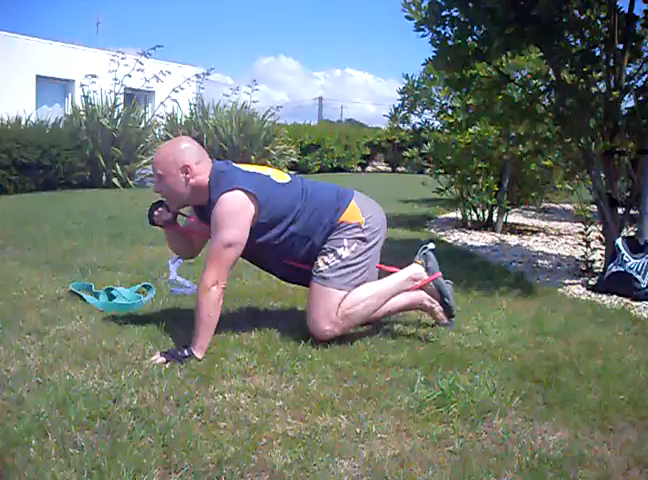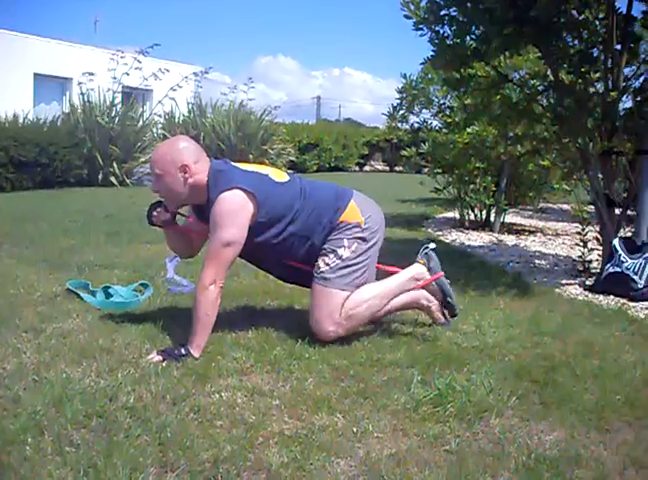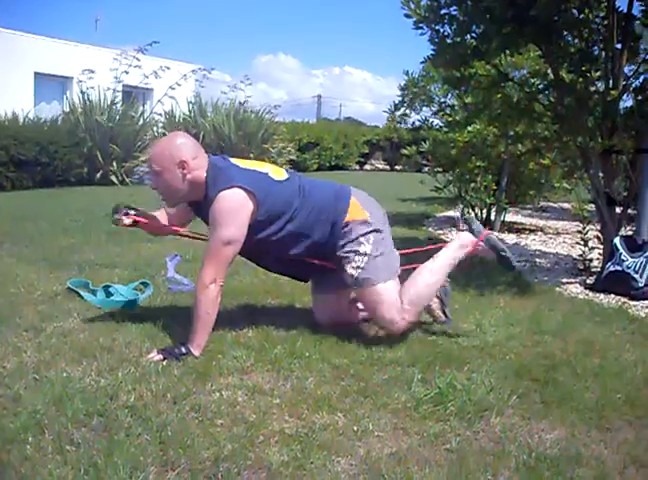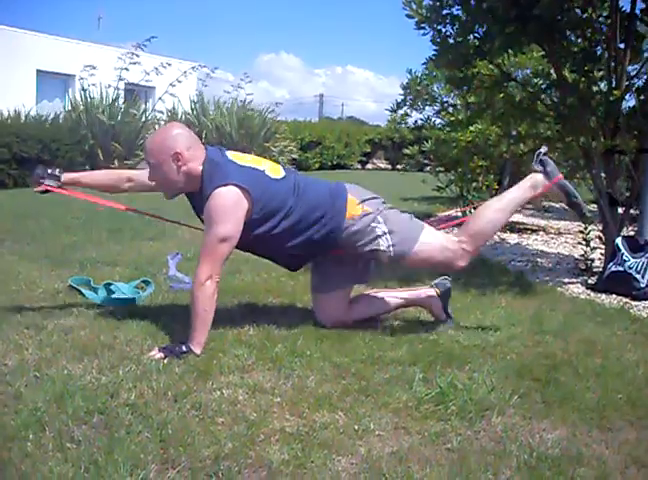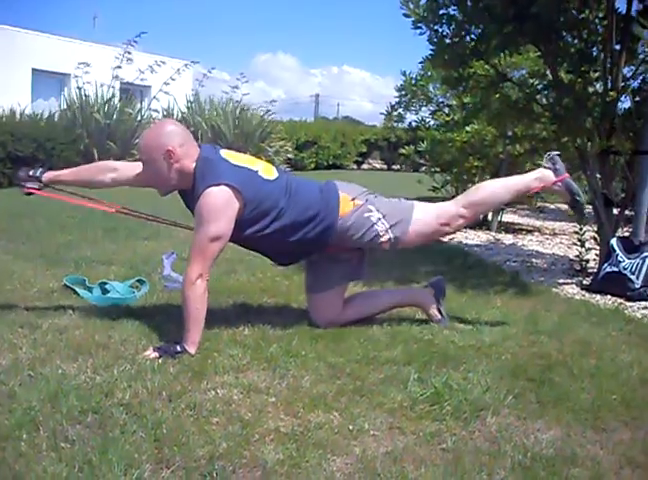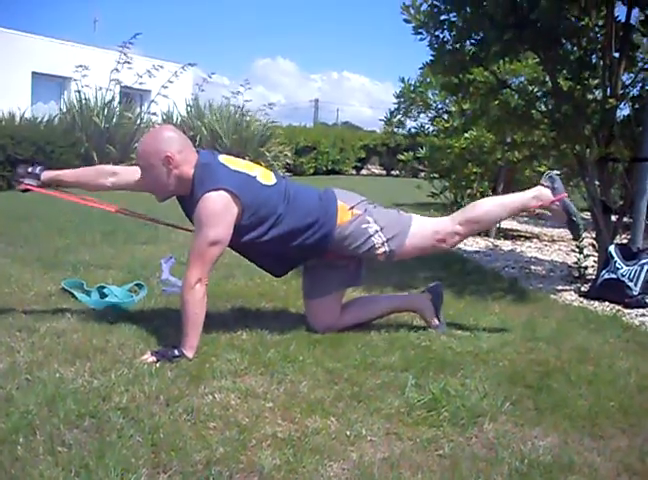
dt=0.2s
person 1, frame 1
left shoulder: (231, 200)
right shoulder: (209, 192)
left elbow: (213, 283)
right elbow: (188, 249)
left wrist: (195, 350)
right wrist: (168, 223)
left hip: (353, 221)
right hip: (345, 220)
left knee: (324, 326)
right knee: (343, 314)
left ankle: (414, 274)
right ankle: (424, 297)
person 1, frame 2
left shoulder: (230, 200)
right shoulder: (206, 190)
left elbow: (211, 282)
right elbow: (187, 248)
left wrist: (193, 348)
right wrist: (166, 222)
left hip: (352, 219)
right hip: (340, 221)
left knee: (328, 328)
right knee: (346, 313)
left ankle: (419, 272)
right ankle: (420, 295)
person 1, frame 3
left shoulder: (227, 198)
right shoulder: (203, 183)
left elbow: (210, 280)
right elbow: (169, 221)
left wrist: (192, 347)
right wrist: (139, 219)
left hip: (351, 221)
right hip: (336, 228)
left knee: (394, 321)
right knee: (329, 316)
left ankle: (461, 244)
right ankle: (423, 298)
person 1, frame 4
left shoulder: (223, 194)
right shoulder: (202, 166)
left elbow: (206, 278)
right elbow: (128, 179)
left wrist: (194, 345)
right wrist: (65, 178)
left hip: (352, 217)
right hip: (336, 230)
left knee: (458, 251)
right knee: (331, 316)
left ankle: (539, 180)
right ankle: (427, 296)
person 1, frame 5
left shoulder: (215, 193)
right shoulder: (193, 161)
left elbow: (196, 277)
right elbow: (113, 171)
left wrist: (188, 345)
right wrist: (46, 177)
left hip: (346, 215)
right hip: (329, 227)
left knee: (453, 213)
right knee: (326, 317)
left ankle: (545, 177)
right ankle: (421, 295)
person 1, frame 6
left shoulder: (213, 198)
right shoulder: (192, 167)
left elbow: (196, 281)
right elbow: (113, 177)
left wrist: (186, 350)
right wrist: (46, 176)
left hip: (344, 224)
right hip: (328, 231)
left knee: (449, 230)
right knee: (323, 322)
left ankle: (542, 194)
right ankle: (419, 300)
